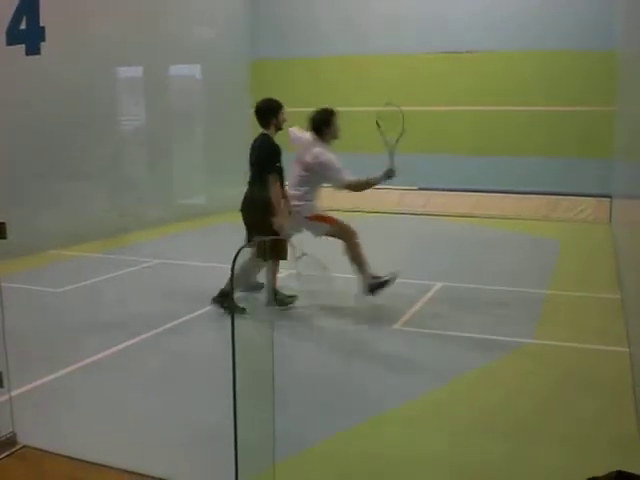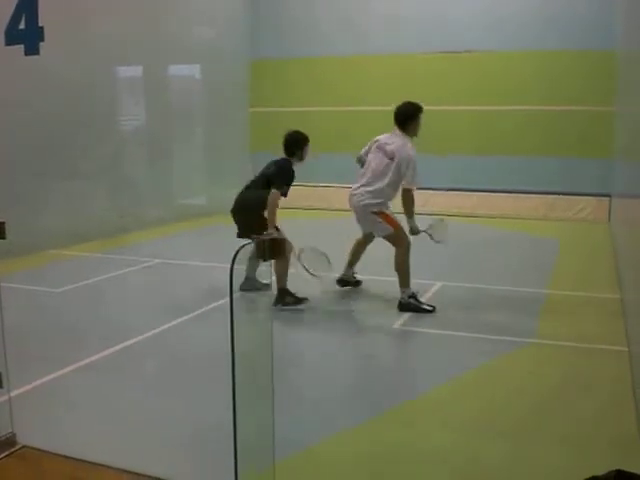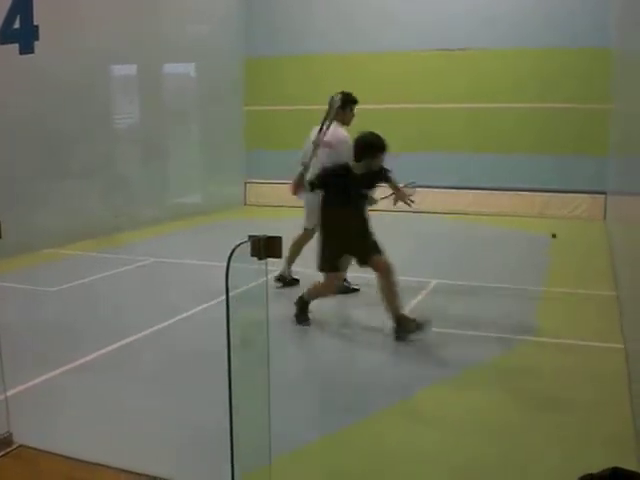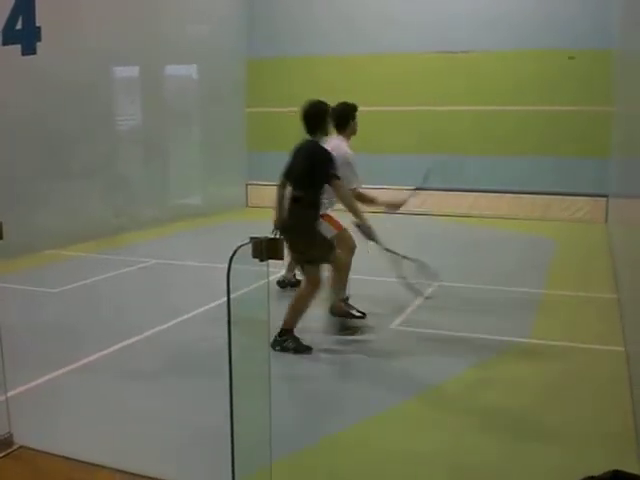
dt=0.7s
person 1, frame 1
left shoulder: (259, 142)
right shoulder: (271, 147)
right elbow: (272, 184)
left wrist: (285, 197)
right wrist: (278, 215)
left hip: (253, 204)
right hip: (259, 207)
left knee: (274, 251)
right knee: (263, 255)
left ankle: (273, 293)
right ankle: (225, 294)
person 1, frame 2
left shoulder: (278, 164)
right shoulder: (287, 171)
right elbow: (272, 198)
left wrist: (270, 222)
right wrist: (272, 228)
left hip: (240, 208)
right hip: (249, 211)
left knee: (263, 244)
right knee: (283, 248)
left ankle: (249, 280)
right ankle: (283, 294)
person 1, frame 3
left shoulder: (375, 173)
right shoulder: (334, 174)
left elbow: (390, 180)
left wrist: (400, 193)
left hip: (359, 230)
right hip: (333, 232)
left knee: (385, 268)
right knee: (331, 285)
left ankle: (400, 321)
right ankle: (302, 303)
person 1, frame 4
left shoulder: (300, 149)
right shoulder: (321, 155)
left elbow: (282, 183)
right elbow: (340, 191)
left wrist: (279, 215)
right wrist: (362, 221)
left hip: (293, 219)
right hip: (301, 225)
left knee: (341, 261)
right knee: (313, 281)
left ankle: (338, 313)
right ankle: (284, 336)
person 2, frame 1
left shoulder: (304, 139)
right shoulder: (325, 159)
left elbow: (291, 130)
right elbow: (353, 186)
right wrist: (381, 178)
left hip: (290, 205)
right hip: (302, 209)
right knee: (350, 235)
right ankle: (370, 281)
person 2, frame 2
left shoulder: (381, 139)
right shoulder: (407, 152)
left elbow: (361, 160)
right elbow: (407, 191)
right wrist: (411, 221)
left hip: (357, 197)
right hip: (371, 204)
left knee: (367, 236)
right knee: (403, 244)
left ankle: (347, 276)
right ankle: (406, 298)
person 2, frame 3
left shoulder: (317, 132)
right shoulder: (343, 137)
left elbow: (304, 164)
left wrist: (296, 186)
left hip: (312, 194)
left knee: (307, 233)
left ankle: (285, 273)
right ankle: (340, 281)
person 2, frame 4
left shoulder: (327, 143)
right shoulder: (344, 153)
right elbow: (354, 193)
right wrist: (385, 204)
right knee: (348, 246)
left ankle: (287, 277)
right ankle: (339, 302)
